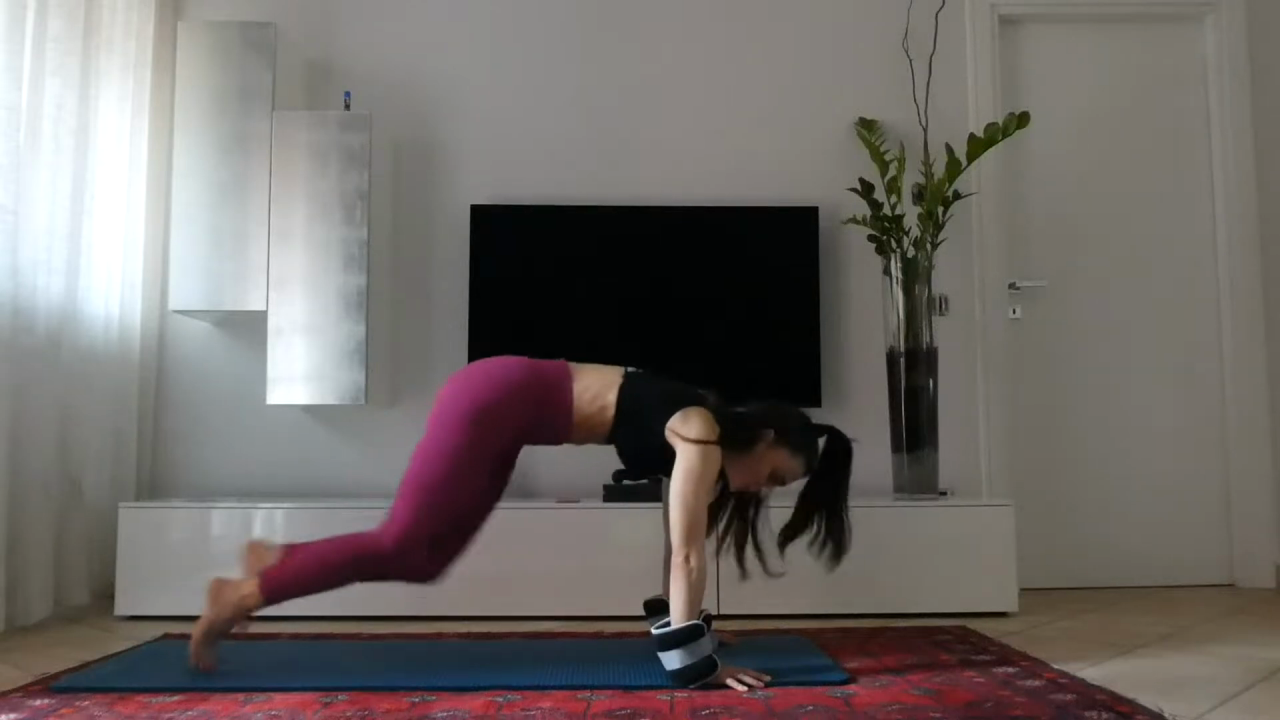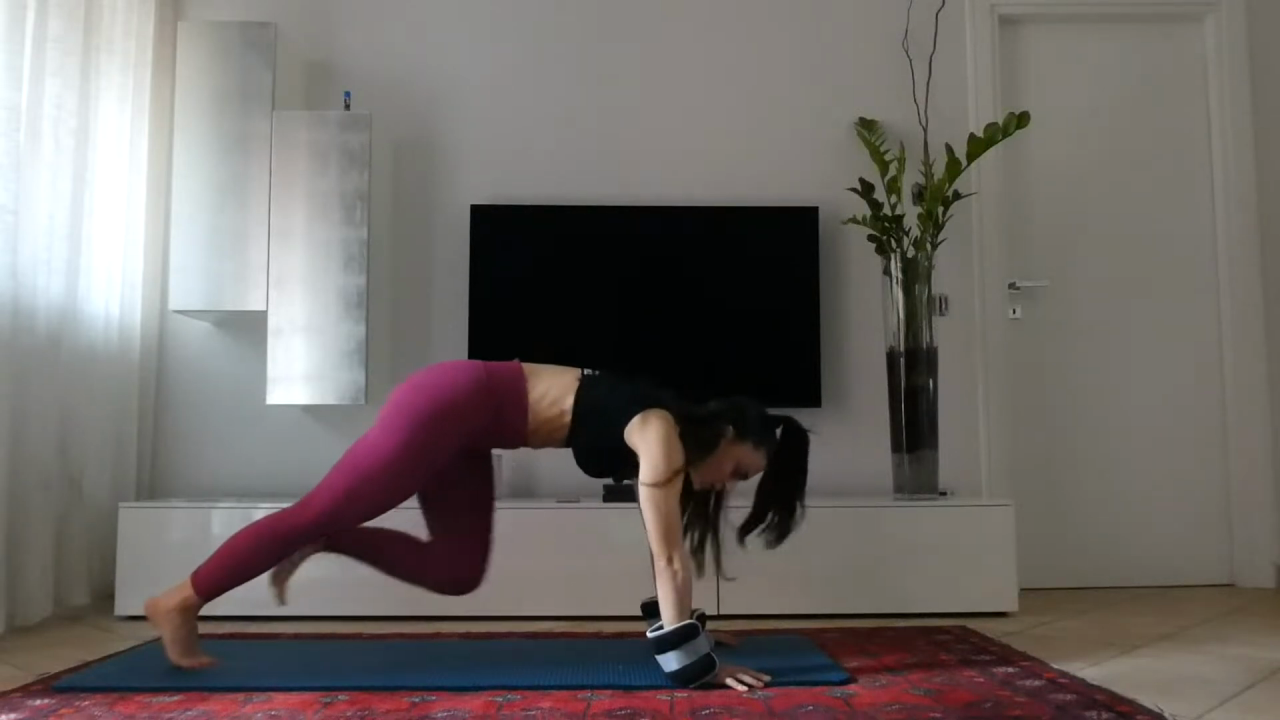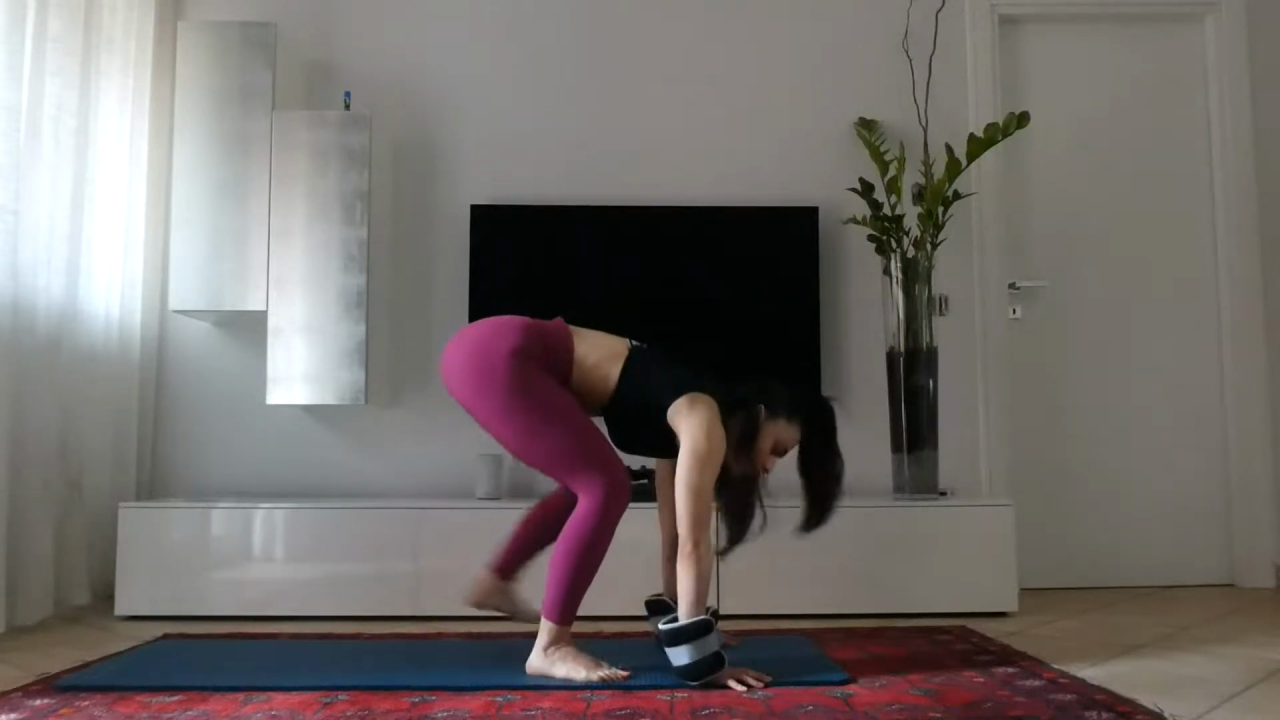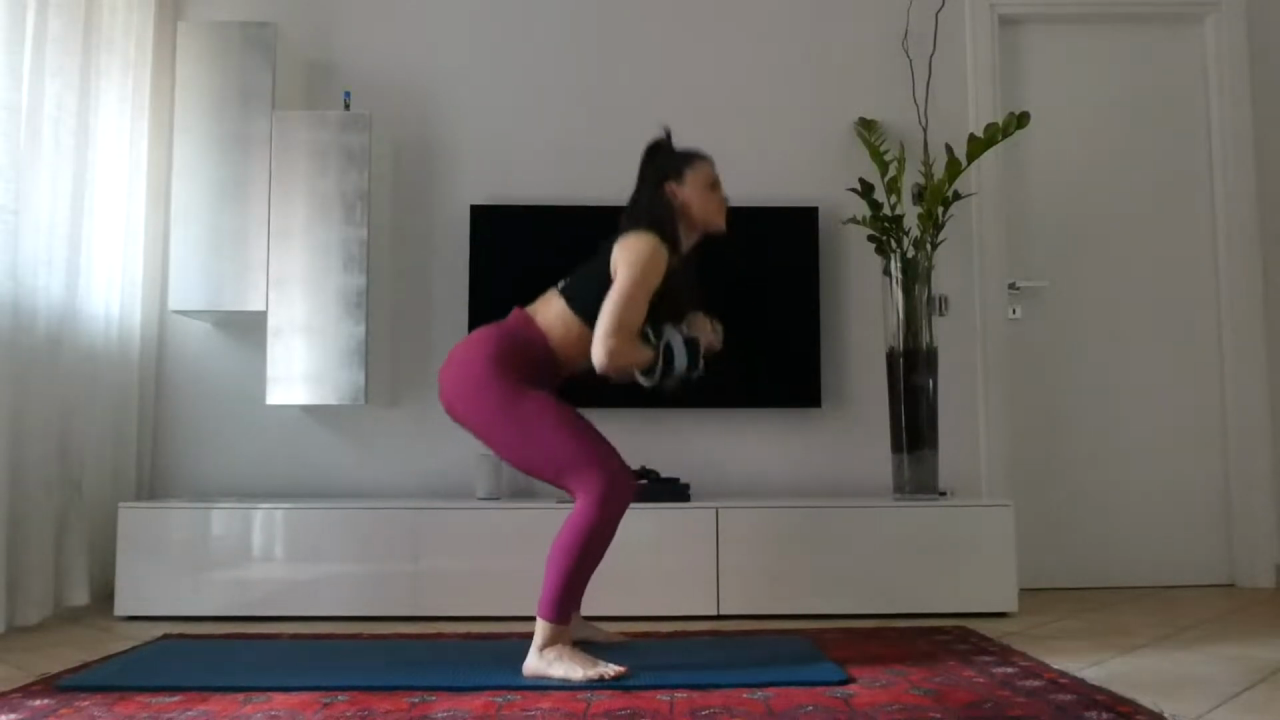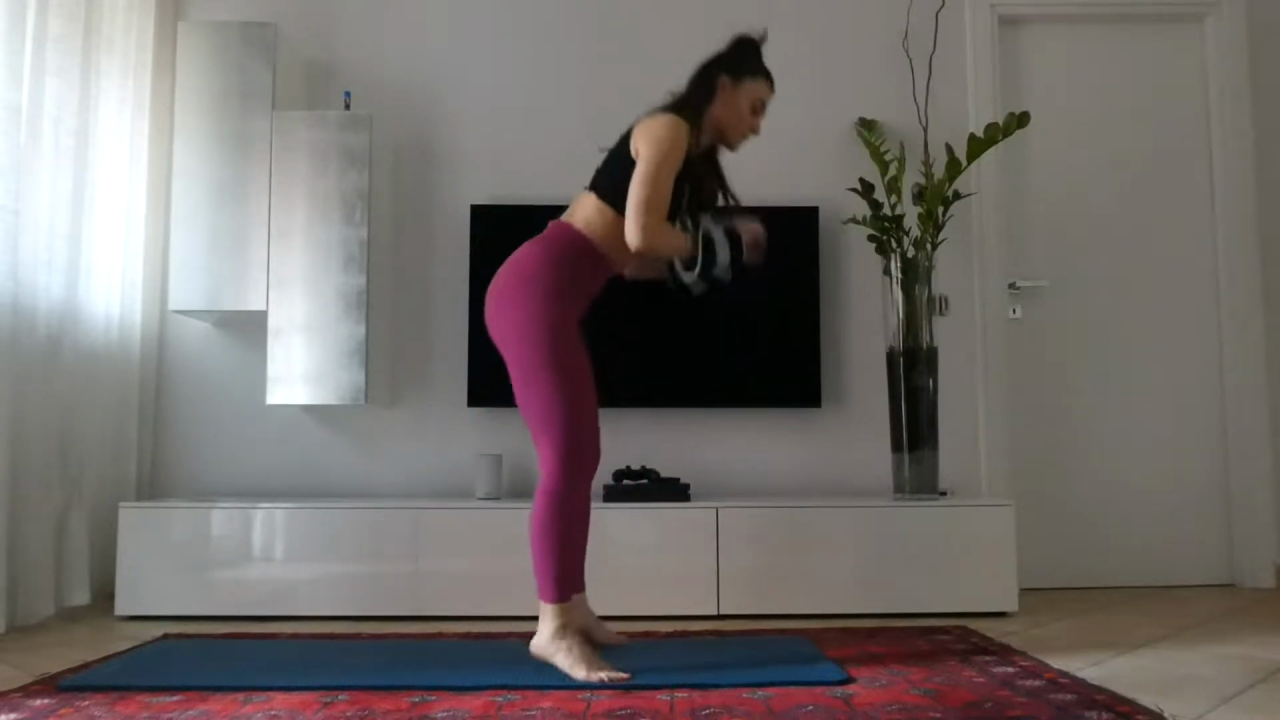
dt=1s
person 1, frame 1
left shoulder: (698, 436)
right shoulder: (704, 432)
left elbow: (683, 550)
right elbow: (686, 553)
left wrist: (688, 635)
right wrist: (692, 659)
left hip: (502, 412)
right hip: (495, 400)
left knee: (422, 559)
right knee: (404, 545)
left ankle: (278, 563)
right ankle: (246, 594)
person 1, frame 2
left shoulder: (669, 438)
right shoulder: (662, 433)
left elbow: (669, 553)
right elbow: (667, 557)
left wrist: (688, 640)
right wrist: (691, 660)
left hip: (466, 416)
right hip: (454, 404)
left knee: (458, 573)
right knee: (320, 512)
left ankle: (320, 545)
right ankle: (178, 604)
person 1, frame 3
left shoulder: (690, 428)
right shoulder: (704, 422)
left elbow: (674, 537)
right elbow: (690, 545)
left wrist: (678, 621)
left hip: (520, 359)
right hip: (490, 355)
left knee: (588, 488)
right knee: (603, 488)
left ankle: (496, 581)
right ankle: (548, 647)
person 1, frame 4
left shoulder: (658, 256)
right shoulder: (647, 247)
left elbow: (616, 352)
right elbow: (606, 355)
left wrist: (683, 338)
right wrist: (673, 353)
left hip: (501, 373)
right hip: (487, 372)
left knee: (603, 483)
right knee: (606, 486)
left ankle: (562, 618)
right ankle: (547, 647)
person 1, frame 5
left shoulder: (688, 150)
right shoulder: (670, 128)
left elbow: (637, 258)
right elbow: (639, 236)
left wrist: (723, 245)
right wrist: (713, 245)
left hip: (551, 294)
right hip: (536, 288)
left knee: (578, 457)
right knee: (566, 458)
left ankle: (571, 609)
right ankle: (555, 627)
